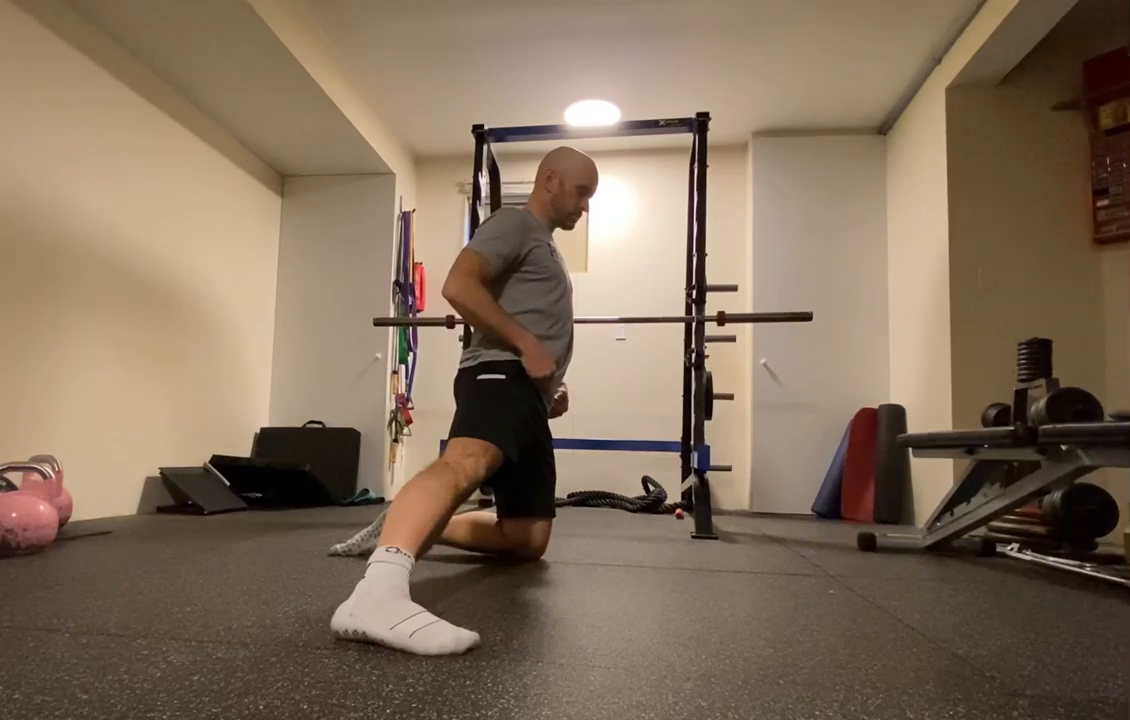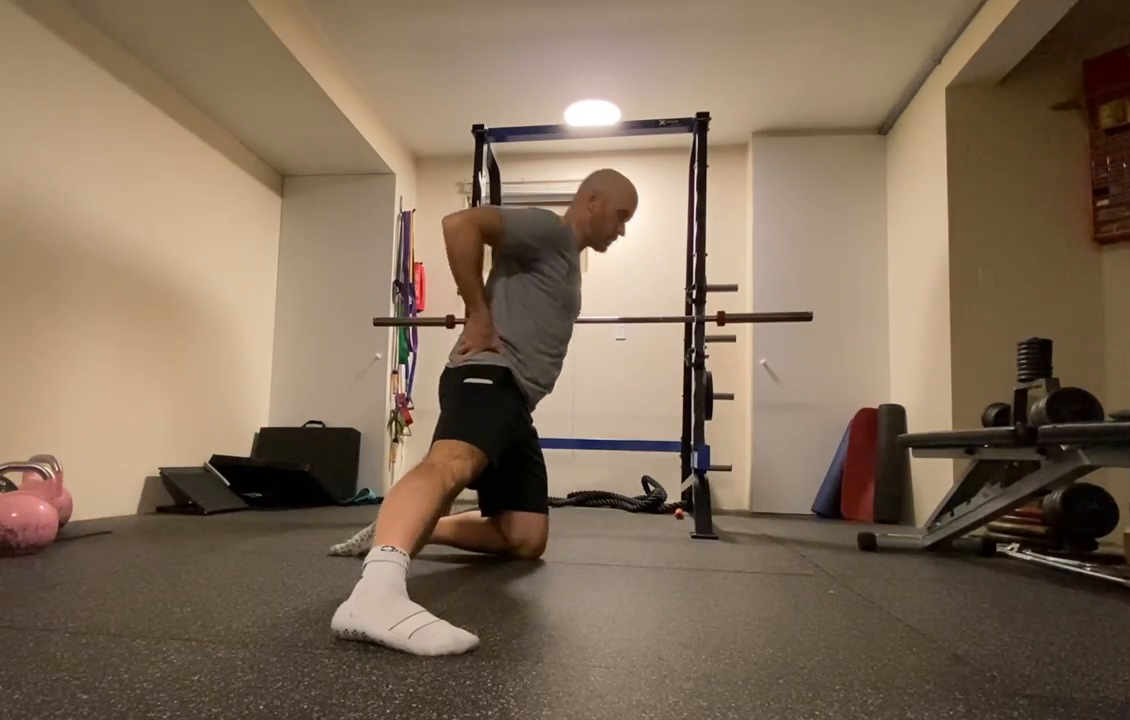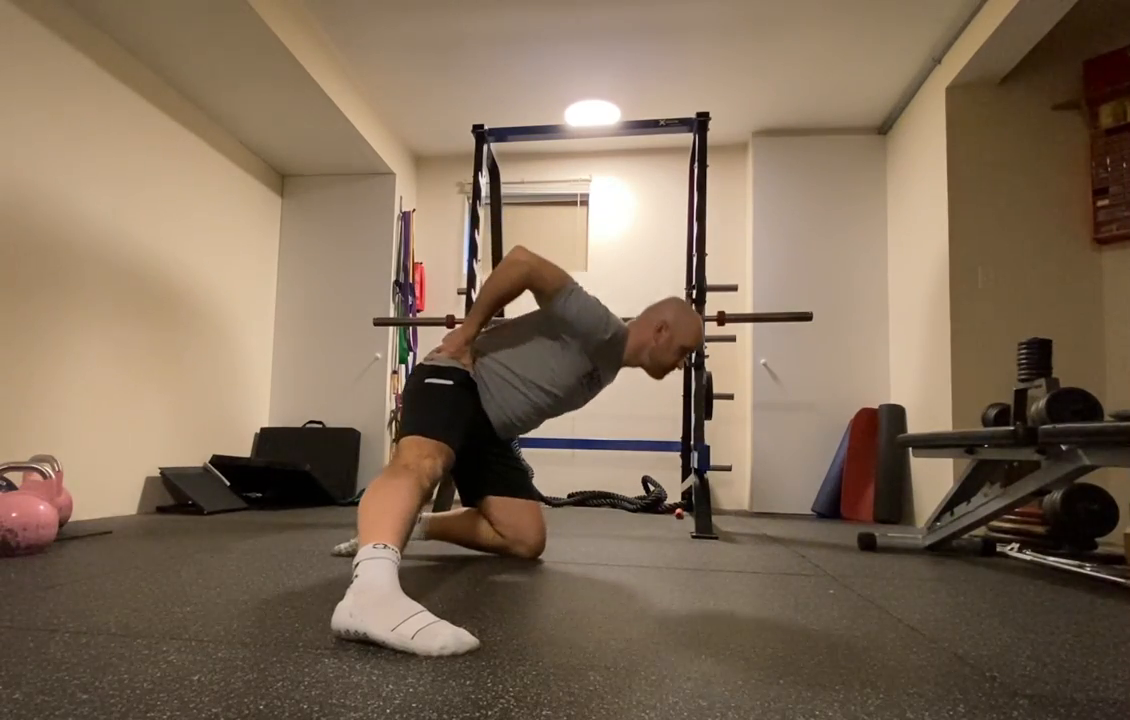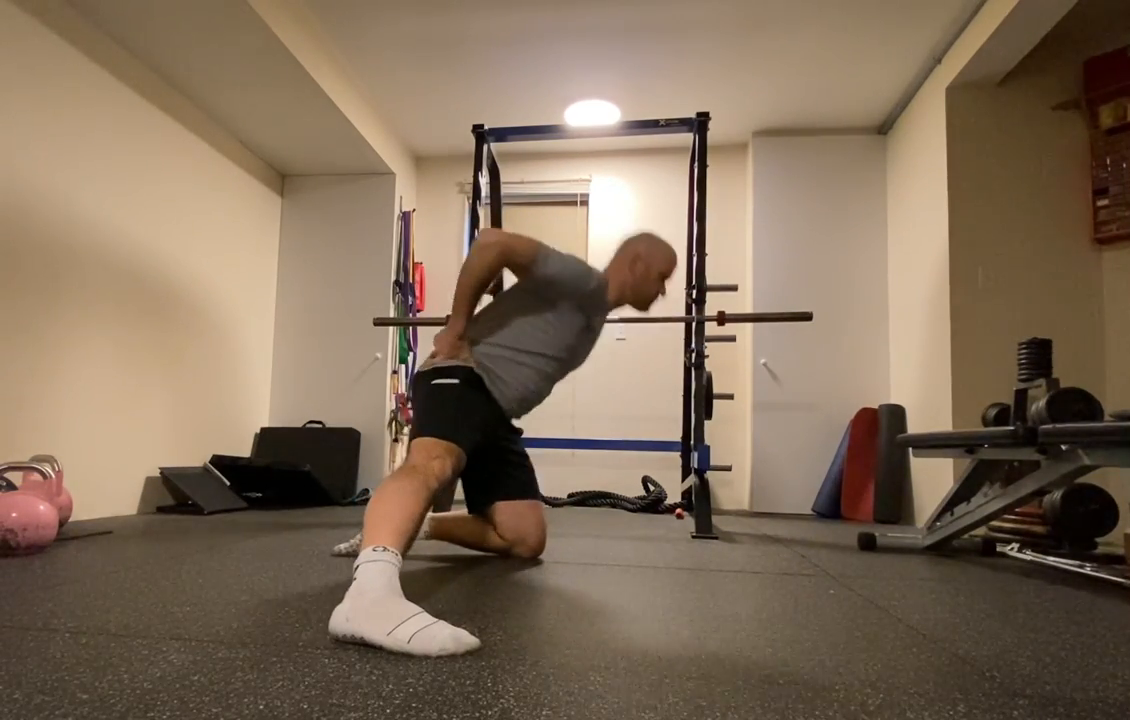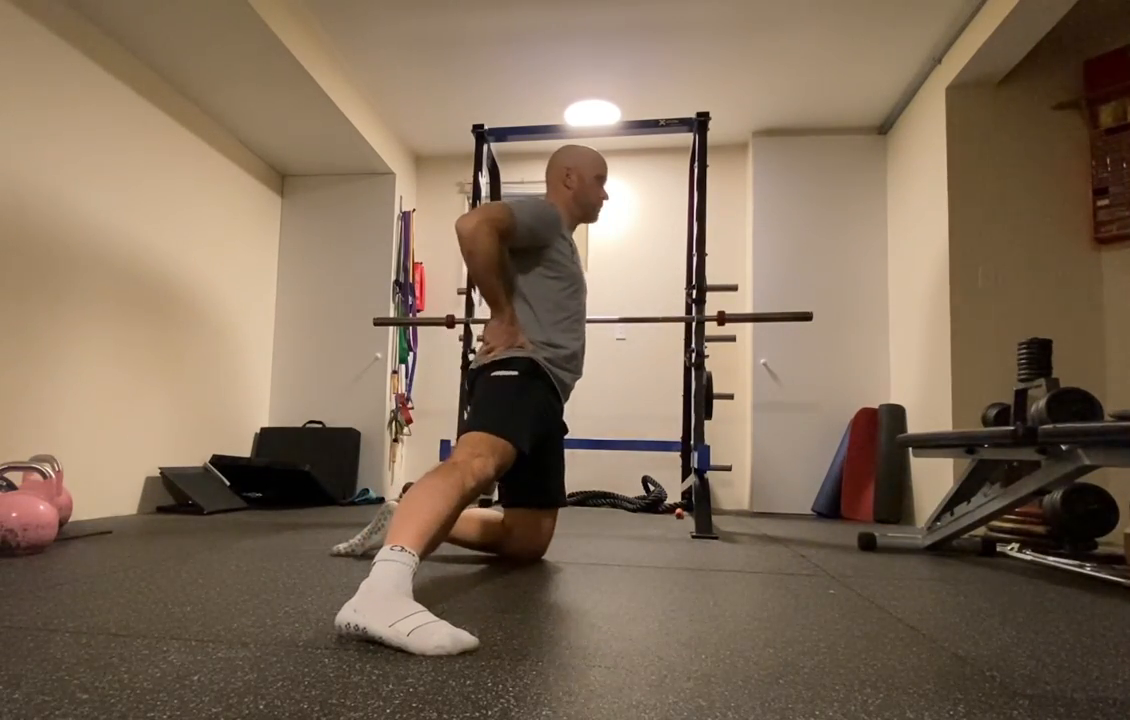
dt=1s
person 1, frame 1
left shoulder: (544, 243)
right shoulder: (516, 224)
right elbow: (458, 285)
left wrist: (551, 385)
right wrist: (527, 344)
left hip: (528, 395)
right hip: (502, 376)
left knee: (527, 541)
right knee: (465, 463)
left ankle: (409, 530)
right ankle: (378, 590)
person 1, frame 2
left shoulder: (568, 257)
right shoulder: (549, 231)
right elbow: (460, 223)
right wrist: (478, 316)
left hip: (516, 402)
right hip: (488, 378)
left knee: (526, 540)
right knee: (451, 465)
left ankle: (407, 529)
right ankle: (375, 589)
person 1, frame 3
left shoulder: (610, 364)
right shoulder: (600, 329)
right elbow: (522, 260)
right wrist: (468, 331)
left hip: (489, 426)
right hip: (453, 381)
left knee: (526, 539)
right knee: (418, 464)
left ankle: (406, 526)
right ankle: (371, 587)
person 1, frame 4
left shoulder: (595, 310)
right shoulder: (580, 280)
right elbow: (491, 241)
right wrist: (457, 328)
left hip: (497, 407)
right hip: (464, 381)
left knee: (525, 539)
right knee: (432, 467)
left ankle: (412, 529)
right ankle: (368, 593)
person 1, frame 5
left shoulder: (560, 239)
right shoulder: (543, 216)
right elbow: (473, 224)
right wrist: (503, 315)
left hip: (545, 393)
right hip: (518, 373)
left knee: (528, 542)
right knee: (474, 465)
left ankle: (401, 523)
right ankle: (382, 588)
